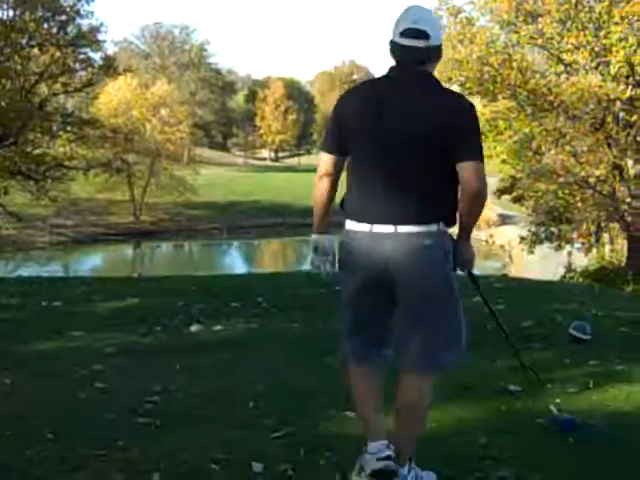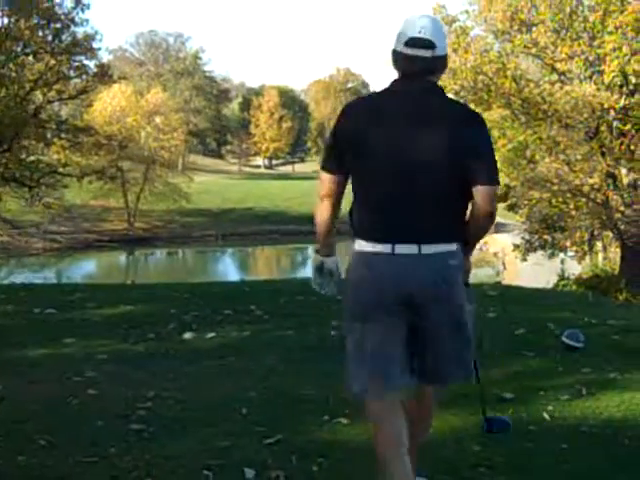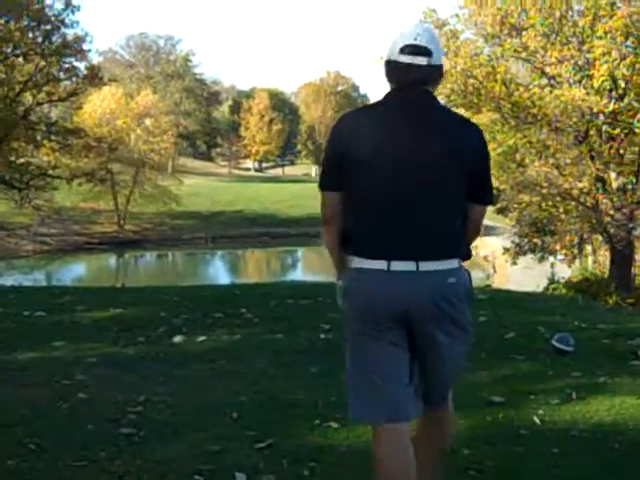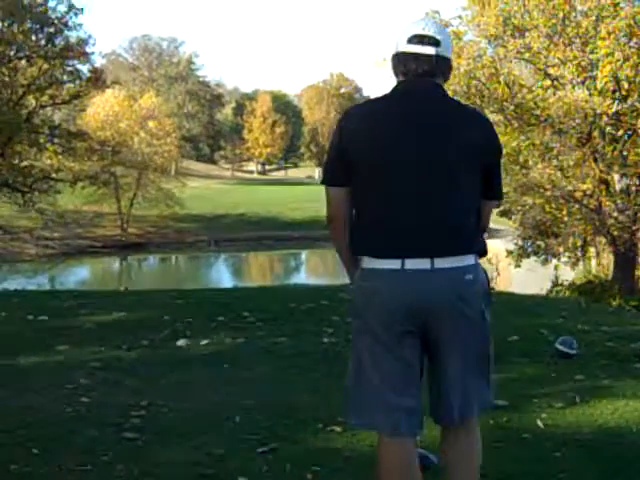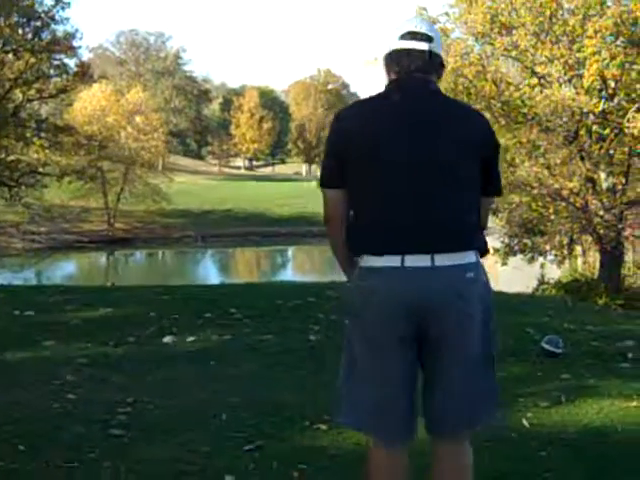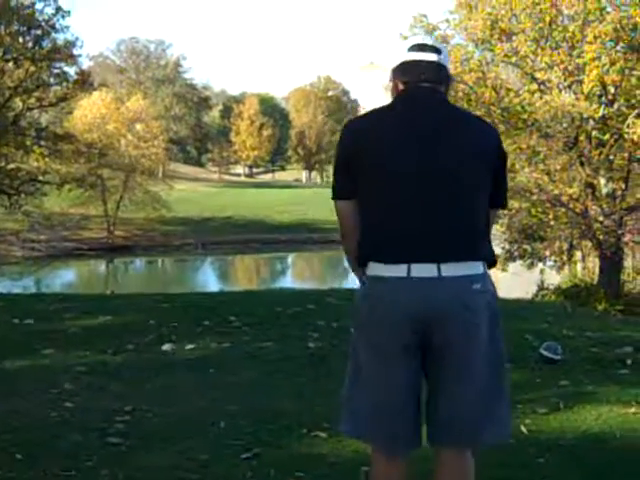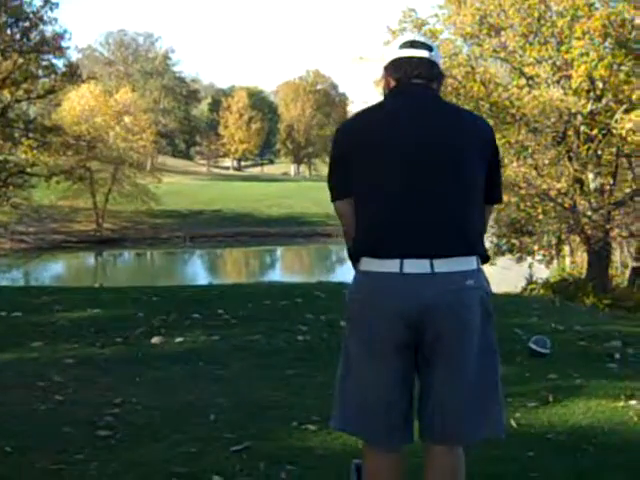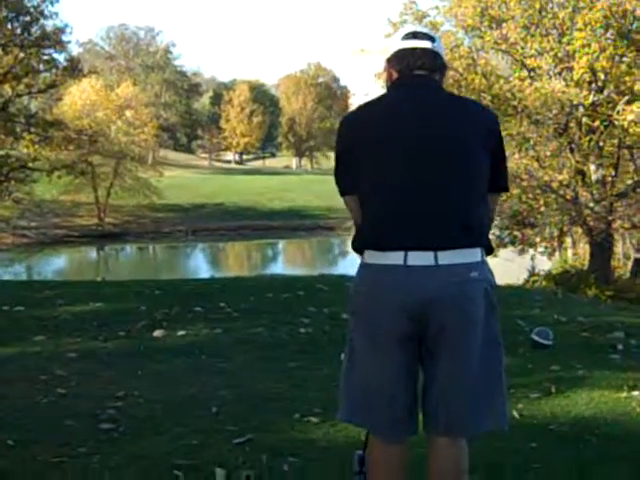
dt=0.2s
person 1, frame 1
left shoulder: (355, 99)
right shoulder: (455, 107)
left elbow: (326, 174)
right elbow: (474, 185)
left wrist: (319, 231)
right wrist: (464, 238)
left hip: (361, 240)
right hip: (425, 243)
left knee: (362, 352)
right knee: (420, 364)
person 1, frame 2
left shoulder: (357, 114)
right shoulder: (467, 122)
left elbow: (327, 195)
right elbow: (486, 205)
left wrist: (323, 252)
right wrist: (462, 251)
left hip: (373, 262)
right hip: (439, 262)
left knee: (380, 390)
right knee: (426, 380)
person 1, frame 3
left shoulder: (351, 127)
right shoulder: (466, 134)
left elbow: (330, 217)
right elbow: (474, 221)
left wrist: (344, 274)
left hip: (371, 280)
right hip: (442, 281)
left knee: (390, 417)
right knee: (438, 396)
person 1, frame 4
left shoulder: (357, 121)
right shoulder: (477, 127)
left elbow: (337, 214)
right elbow: (483, 217)
left wrist: (356, 273)
left hip: (382, 281)
right hip: (457, 278)
left knee: (394, 425)
right knee: (460, 417)
person 1, frame 5
left shoulder: (351, 121)
right shoulder: (474, 125)
left elbow: (335, 218)
right elbow: (482, 212)
left wrist: (354, 276)
left hip: (381, 280)
right hip: (457, 278)
left knee: (386, 431)
right knee: (452, 430)
person 1, frame 6
left shoulder: (359, 131)
right shoulder: (483, 134)
left elbow: (350, 228)
right elbow: (487, 220)
left hip: (388, 289)
right hip: (464, 288)
left knee: (389, 441)
right knee: (456, 441)
person 1, frame 7
left shoulder: (353, 130)
right shoulder: (476, 129)
left elbow: (350, 224)
right elbow: (481, 218)
left hip: (381, 284)
right hip: (457, 284)
left knee: (381, 436)
right knee: (447, 435)
person 1, frame 8
left shoulder: (357, 124)
right shoulder: (480, 119)
left elbow: (359, 213)
right elbow: (488, 209)
left hip: (384, 277)
right hip: (461, 276)
left knee: (386, 426)
right knee: (450, 427)
